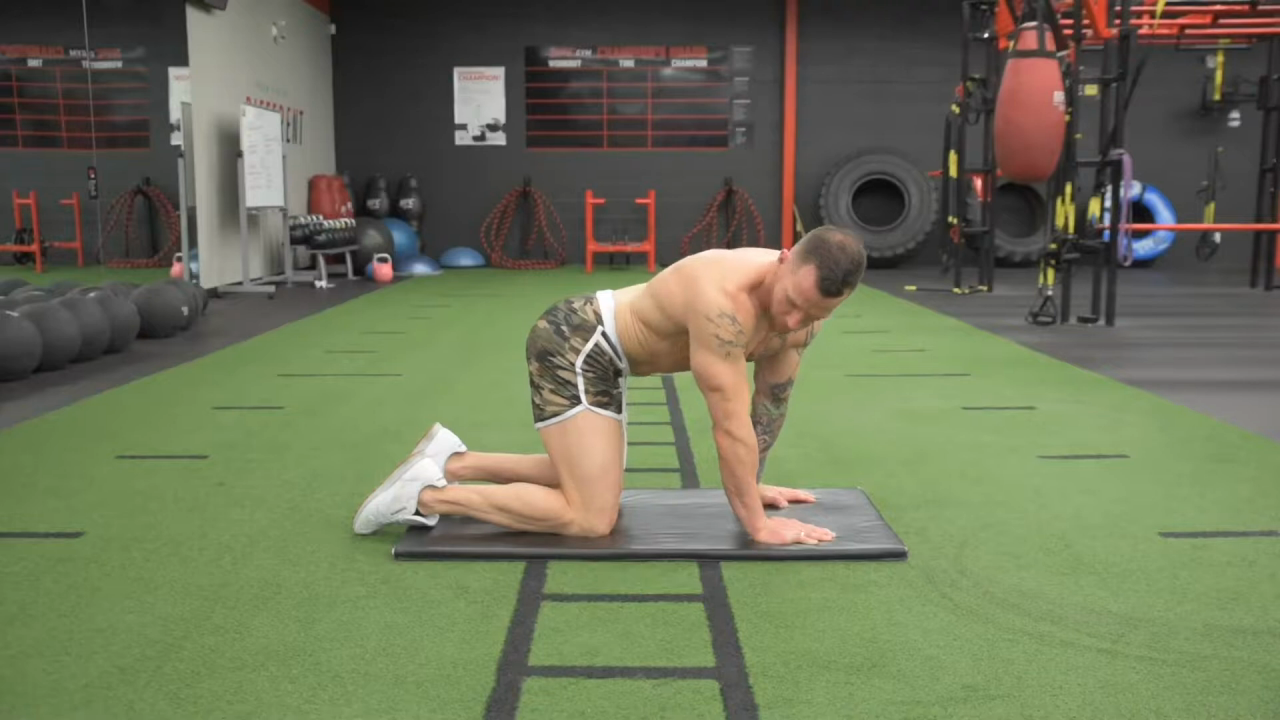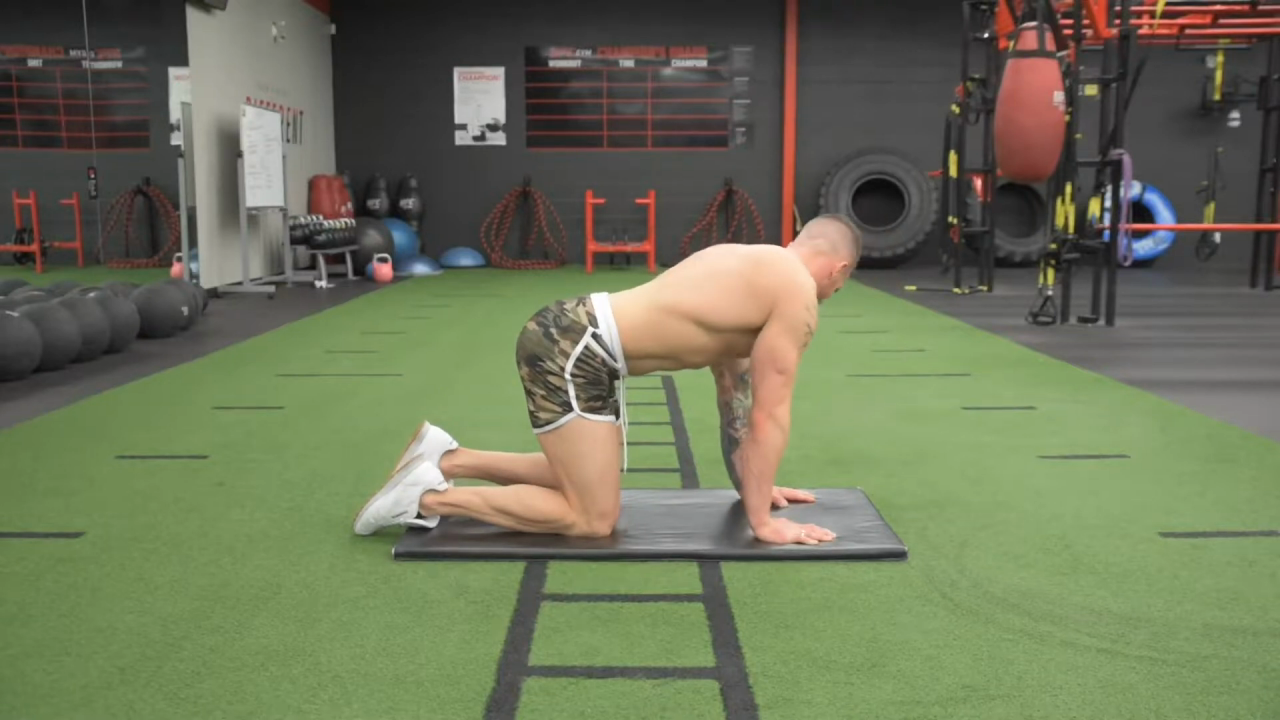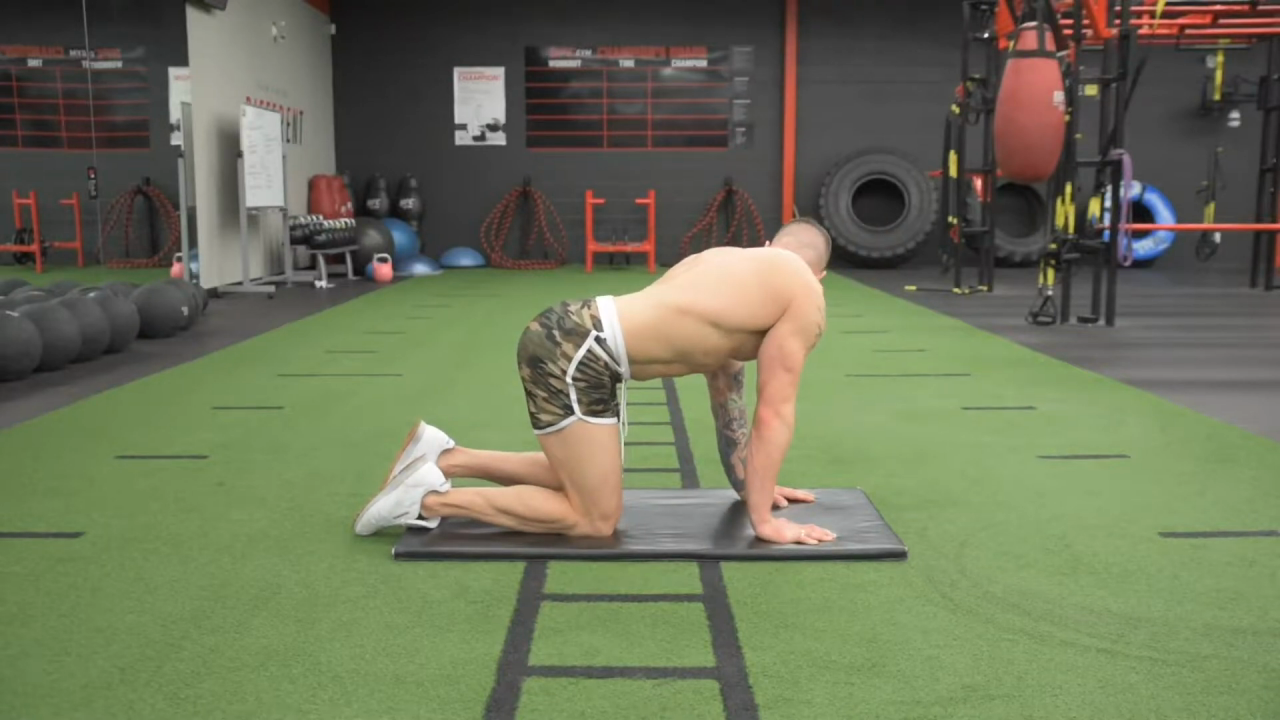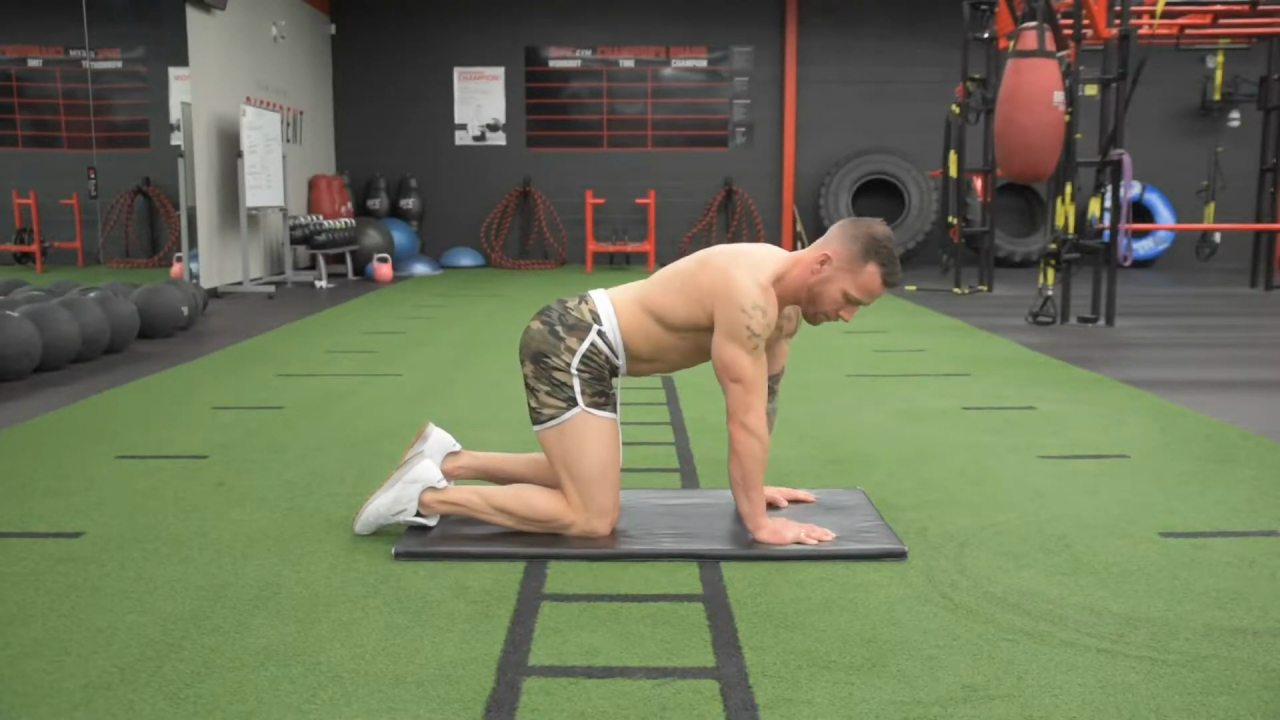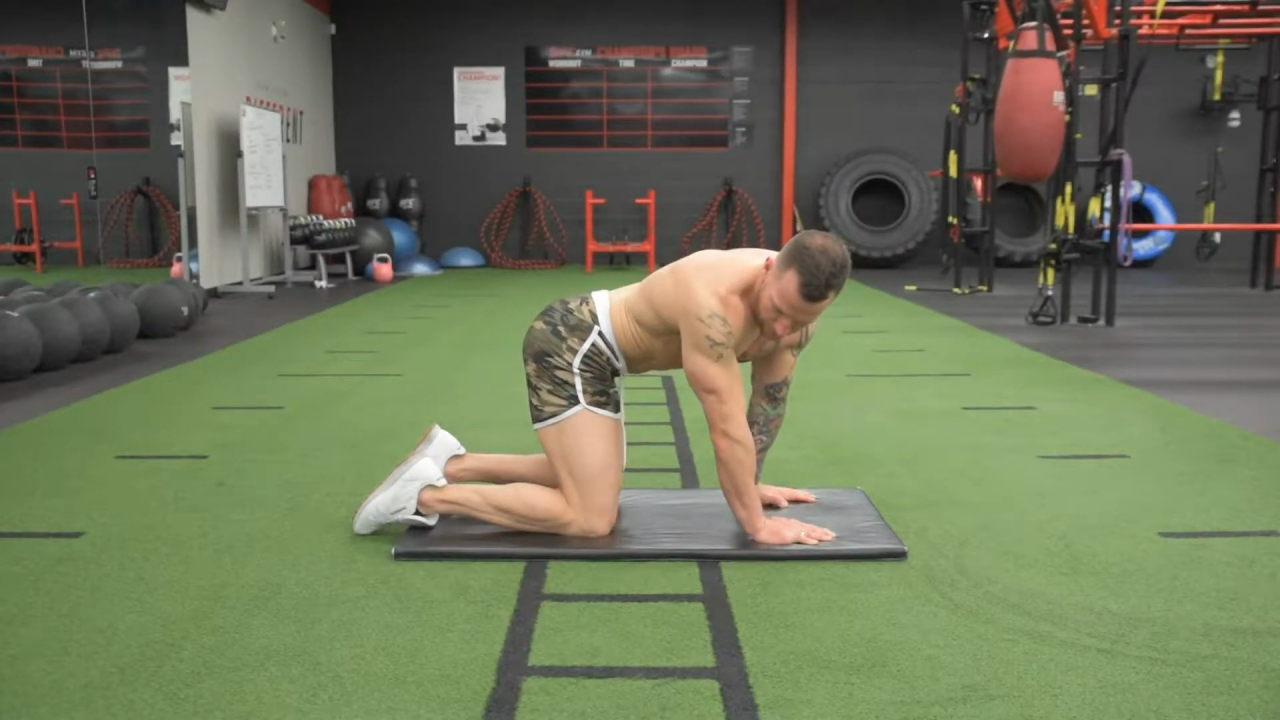
dt=1s
person 1, frame 1
left shoulder: (804, 310)
right shoulder: (723, 299)
left elbow: (771, 403)
right elbow: (732, 427)
left wrist: (751, 485)
right wrist: (758, 522)
left hip: (598, 354)
right hip: (571, 346)
left knee: (589, 480)
right knee: (592, 518)
left ankle: (453, 461)
right ankle: (426, 494)
person 1, frame 2
left shoulder: (754, 269)
right shoulder: (796, 292)
left elbow: (733, 392)
right elbow: (768, 415)
left wrist: (751, 486)
right wrist: (762, 520)
left hip: (569, 337)
right hip: (571, 354)
left knee: (582, 479)
right knee: (593, 520)
left ankle: (446, 459)
right ankle: (428, 496)
person 1, frame 3
left shoulder: (736, 263)
right shoulder: (804, 296)
left elbow: (727, 395)
right elbow: (774, 414)
left wrist: (750, 485)
right wrist: (763, 518)
left hip: (568, 334)
right hip: (575, 357)
left knee: (582, 479)
right knee: (595, 519)
left ankle: (443, 458)
right ankle: (429, 497)
person 1, frame 4
left shoulder: (783, 291)
right shoulder: (750, 295)
left elbow: (766, 397)
right elbow: (746, 422)
left wrist: (753, 486)
right wrist: (758, 522)
left hip: (579, 346)
right hip: (569, 347)
left knee: (582, 479)
right knee: (594, 518)
left ankle: (449, 459)
right ankle: (428, 493)
person 1, frame 5
left shoulder: (796, 303)
right shoulder: (714, 301)
left elbow: (769, 404)
right elbow: (728, 428)
left wrist: (751, 485)
right wrist: (756, 524)
left hip: (592, 352)
right hip: (567, 346)
left knee: (589, 479)
right knee: (592, 519)
left ankle: (454, 463)
right ankle: (427, 493)
